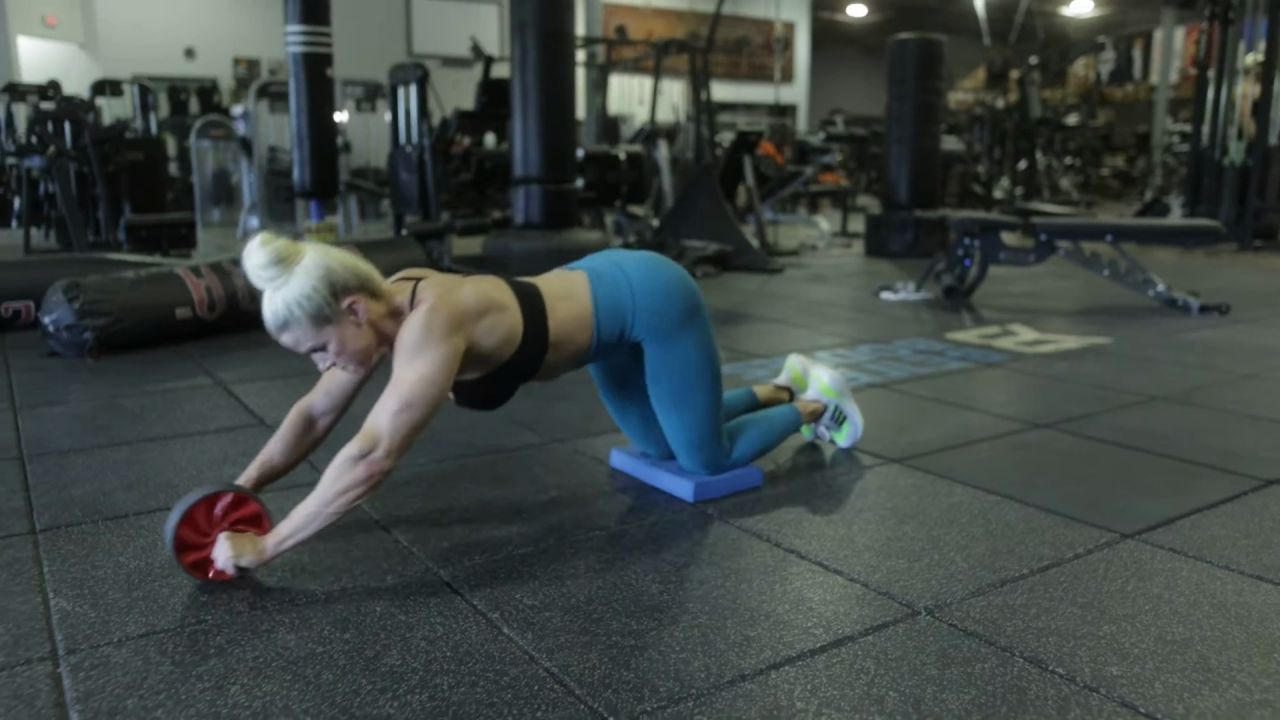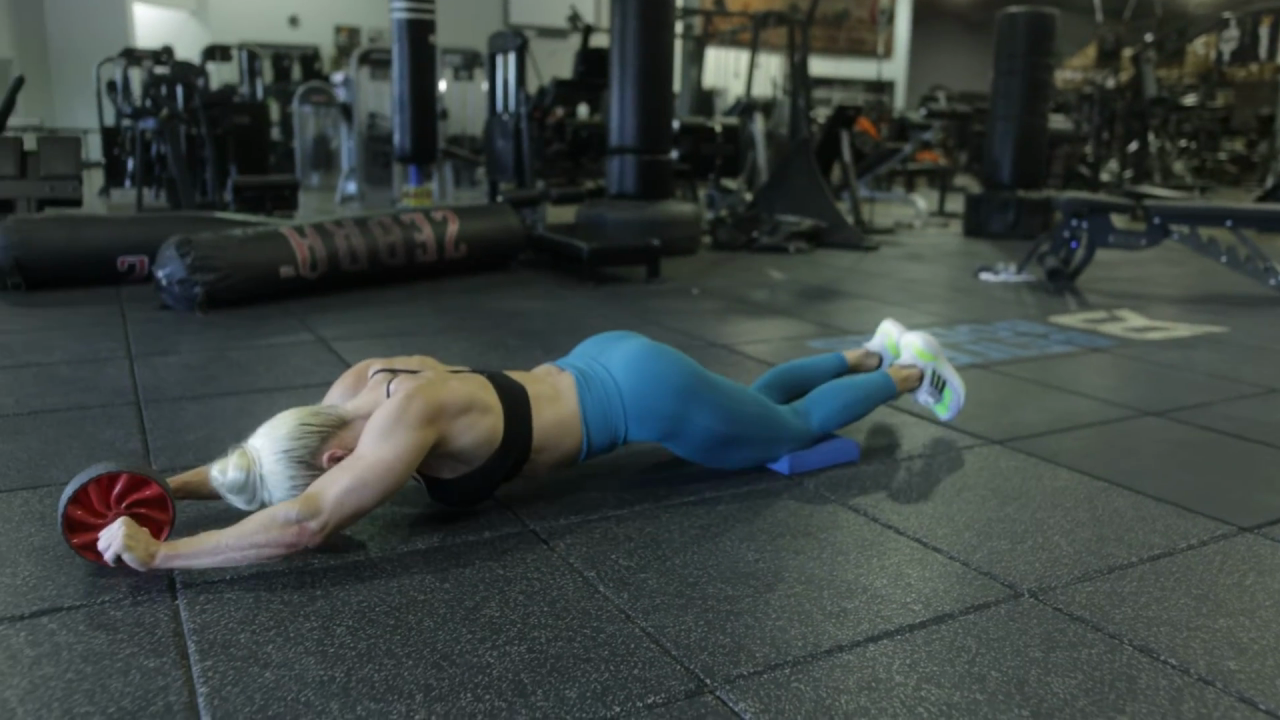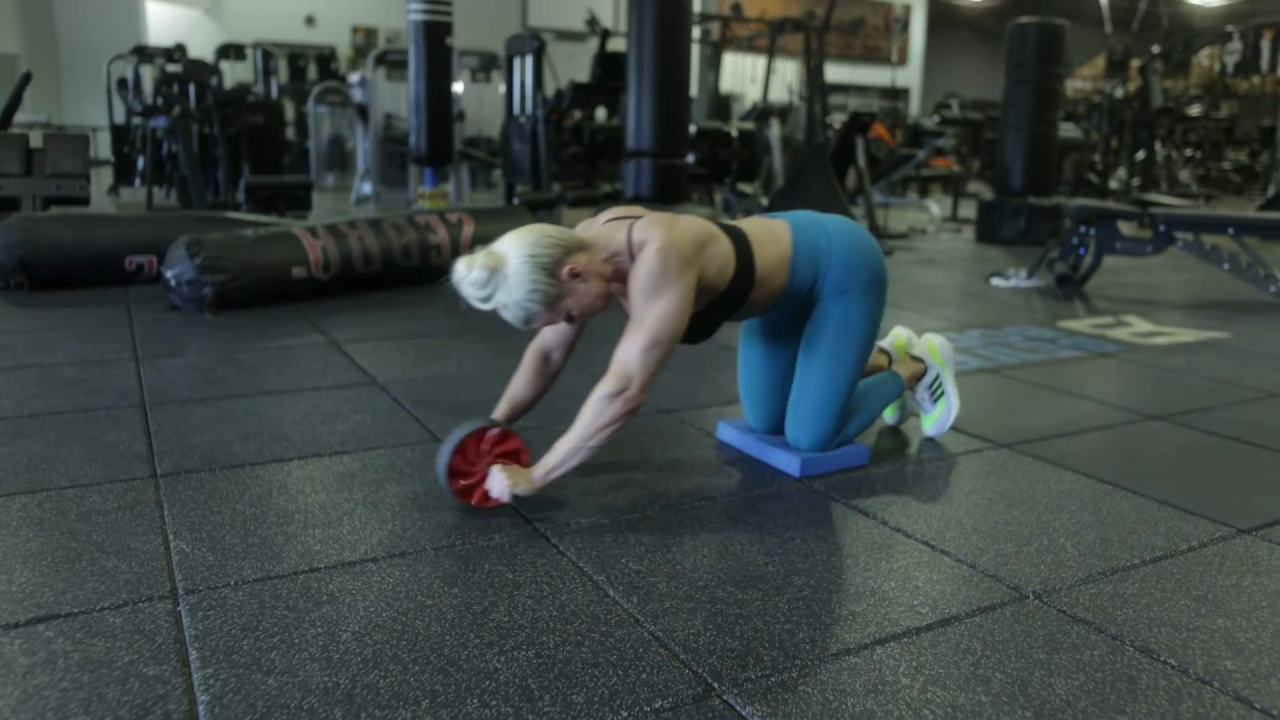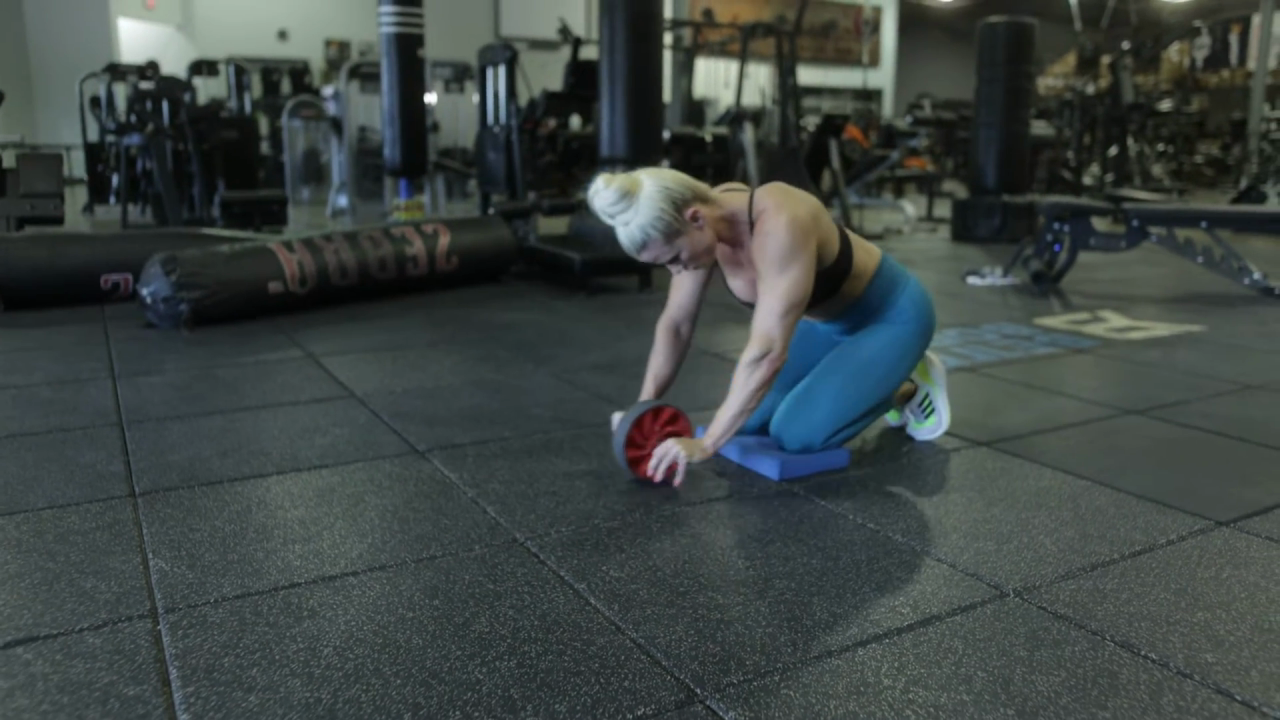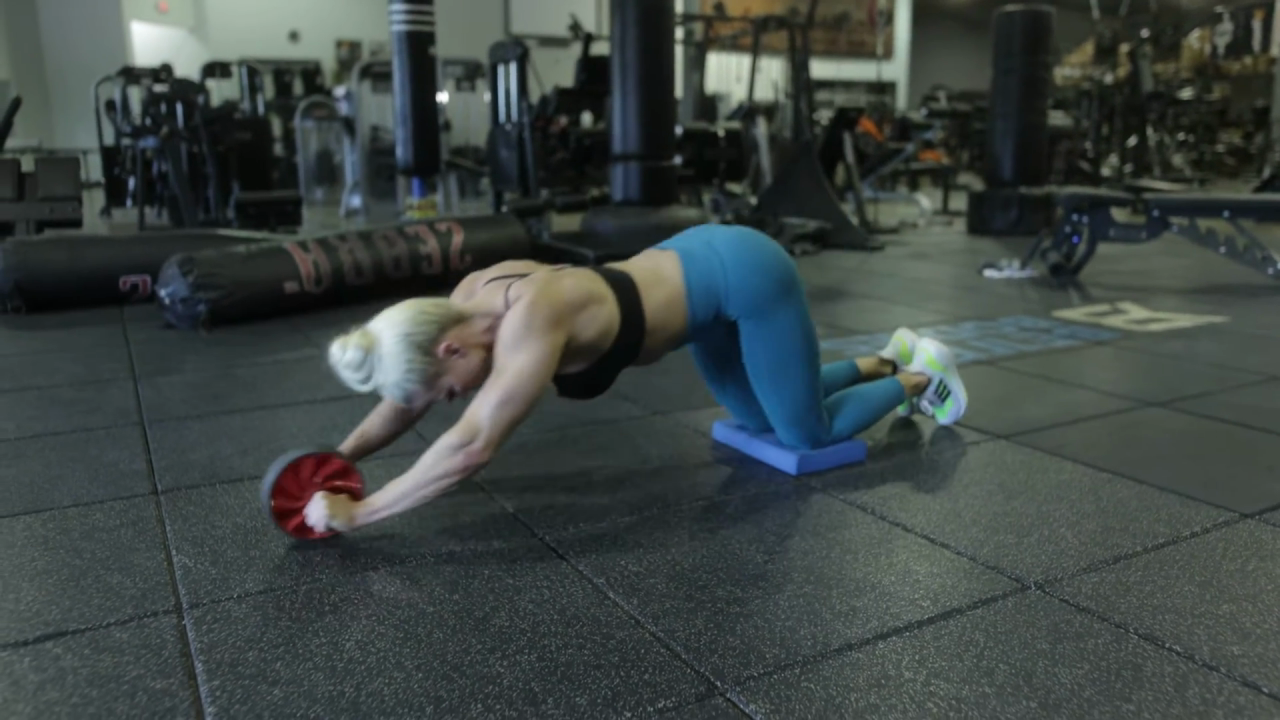
dt=1s
person 1, frame 1
left shoulder: (432, 322)
right shoulder: (384, 305)
left elbow: (371, 457)
right elbow: (314, 413)
left wrist: (264, 545)
right wrist: (240, 489)
left hip: (652, 299)
right hip: (603, 288)
left knee: (707, 460)
right knee: (665, 447)
left ankle: (815, 404)
right ankle: (779, 388)
person 1, frame 2
left shoulder: (404, 420)
right shoulder: (361, 386)
left elbow: (302, 526)
right elbow: (273, 466)
left wrist: (158, 551)
right wrist: (168, 485)
left hip: (643, 393)
right hip: (606, 365)
left knee: (794, 432)
right knee: (755, 401)
left ankle: (909, 371)
right ankle: (869, 353)
person 1, frame 3
left shoulder: (656, 259)
right shoulder: (582, 244)
left elbow: (622, 393)
right elbow: (547, 351)
left wrist: (533, 478)
right wrist: (494, 428)
left hip: (842, 269)
right hip: (786, 271)
left knee: (810, 437)
right knee: (764, 424)
left ankle: (917, 370)
right ankle: (884, 357)
person 1, frame 4
left shoulder: (779, 225)
right shoulder: (704, 219)
left elbow: (768, 353)
right elbow: (675, 323)
left wrist: (705, 444)
right wrist: (644, 406)
left hip: (893, 315)
left knee: (796, 436)
right knee: (749, 419)
left ankle: (906, 388)
right ankle: (880, 376)
person 1, frame 5
left shoulder: (530, 323)
right shoulder: (474, 299)
left elbow: (472, 449)
right elbow: (406, 395)
left wrist: (353, 510)
right wrist: (341, 456)
left hip: (744, 276)
right hip: (704, 266)
left knee: (808, 430)
right knee: (762, 422)
left ankle: (920, 377)
right ankle: (881, 362)
